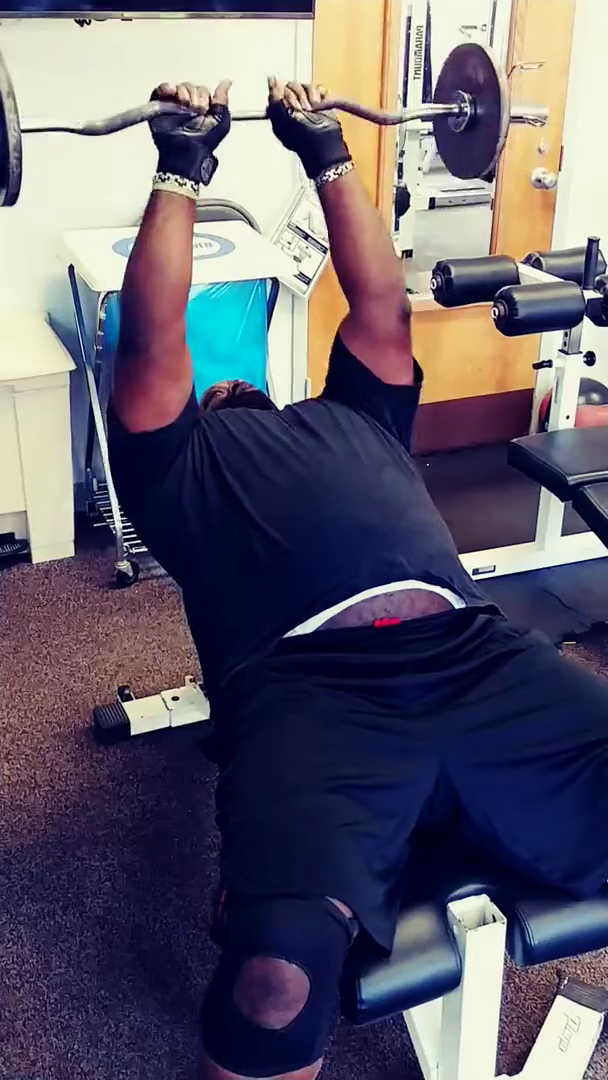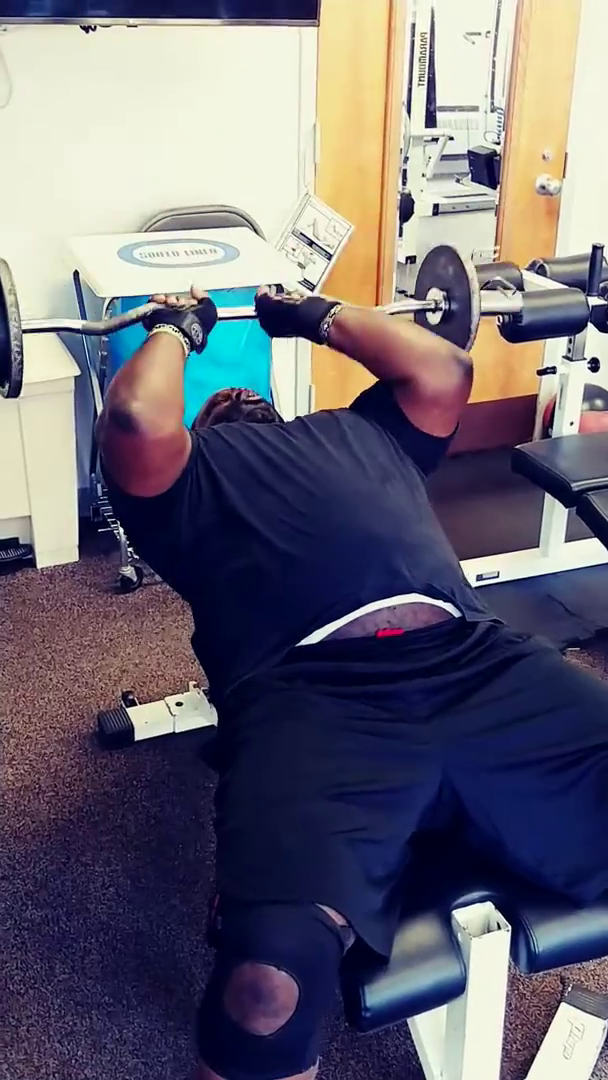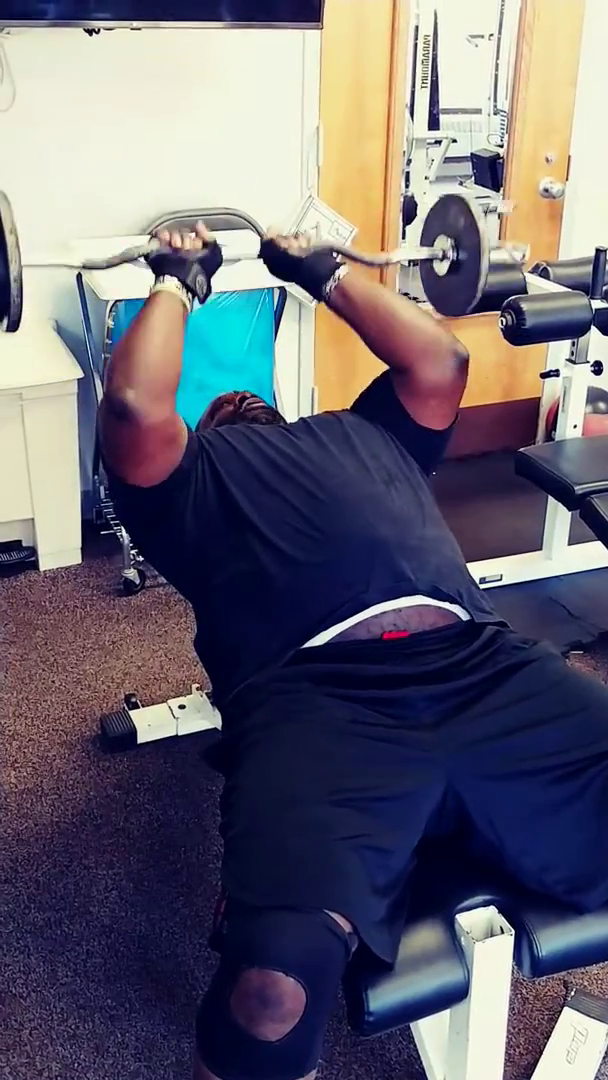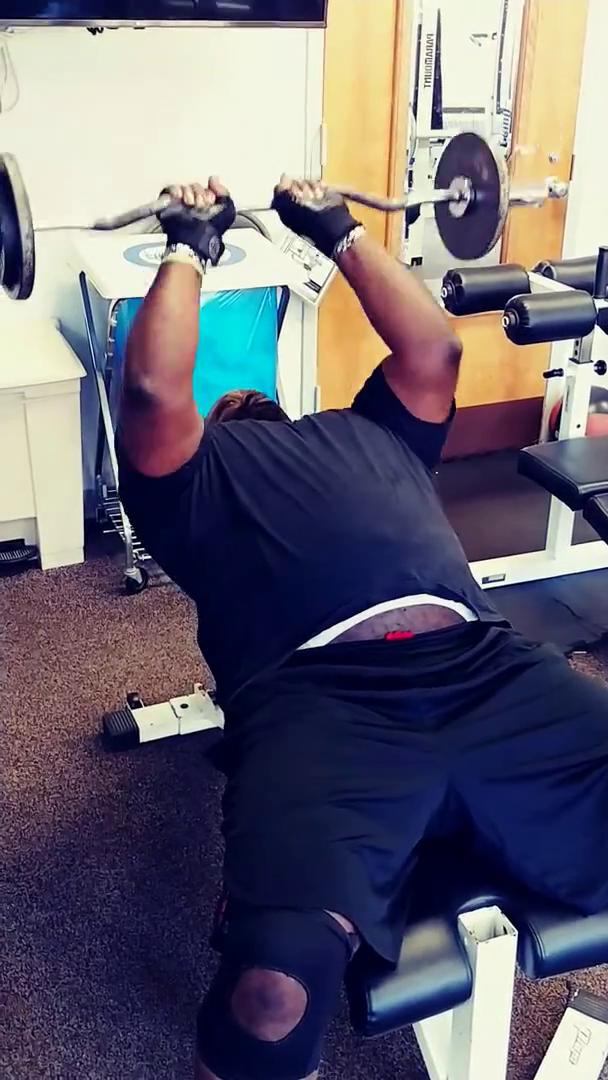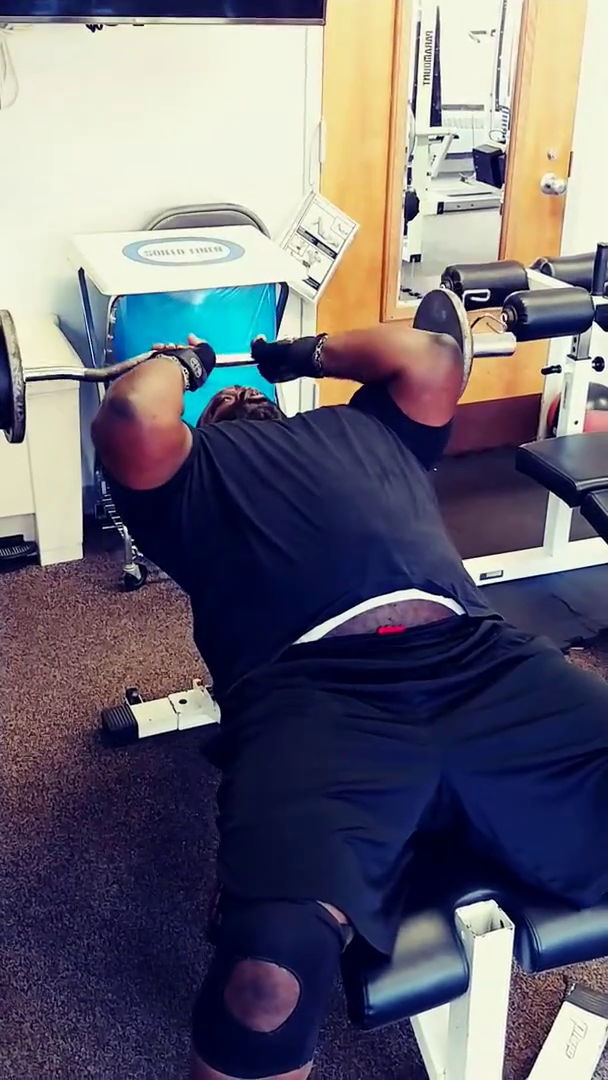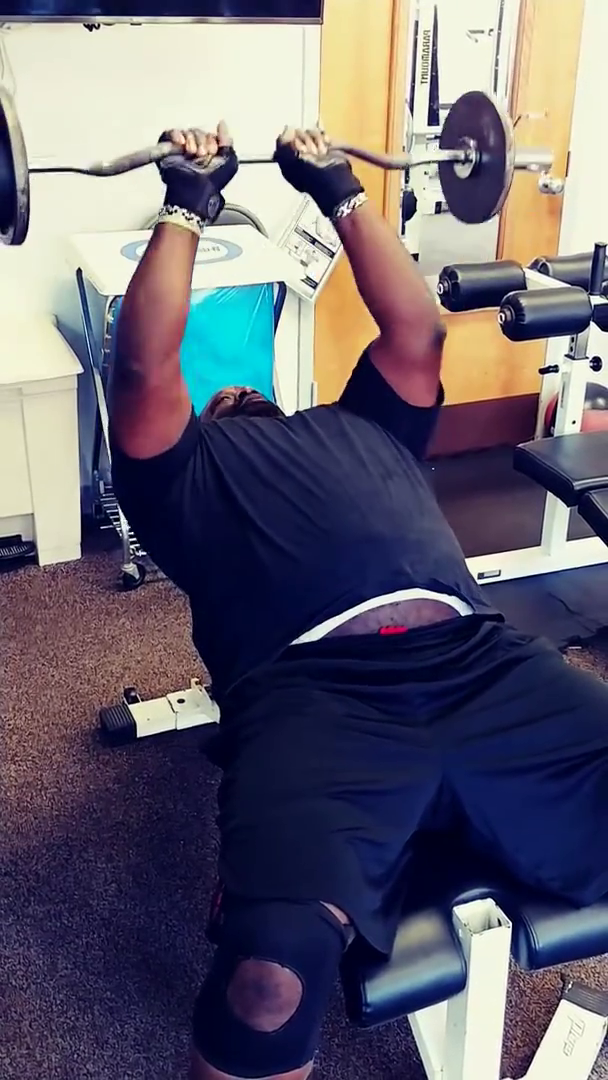
dt=0.7s
person 1, frame 1
left shoulder: (352, 421)
right shoulder: (183, 463)
left elbow: (381, 305)
right elbow: (152, 339)
left wrist: (327, 157)
right wrist: (182, 171)
left hip: (476, 654)
right hip: (307, 689)
right knee: (279, 967)
person 1, frame 2
left shoulder: (355, 432)
right shoulder: (188, 472)
left elbow: (444, 371)
right elbow: (135, 422)
left wrist: (322, 316)
right wrist: (174, 331)
left hip: (474, 660)
right hip: (309, 695)
right knee: (270, 973)
person 1, frame 3
left shoulder: (359, 432)
right shoulder: (193, 477)
left elbow: (439, 362)
right elbow: (135, 408)
left wrist: (325, 275)
right wrist: (175, 284)
left hip: (481, 666)
right hip: (315, 700)
right knee: (274, 981)
person 1, frame 4
left shoulder: (365, 432)
right shoulder: (196, 479)
left elbow: (429, 351)
right elbow: (155, 393)
left wrist: (339, 232)
right wrist: (188, 248)
left hip: (485, 667)
right hip: (317, 700)
right knee: (275, 982)
person 1, frame 5
left shoulder: (359, 427)
right shoulder: (194, 468)
left elbow: (434, 358)
right elbow: (130, 422)
left wrist: (313, 354)
right wrist: (175, 365)
left hip: (478, 659)
right hip: (312, 691)
right knee: (268, 976)
person 1, frame 6
left shoulder: (359, 429)
right shoulder: (190, 472)
left elbow: (416, 329)
right elbow: (144, 367)
left wrist: (341, 194)
right wrist: (185, 210)
left hip: (481, 661)
right hip: (313, 692)
right knee: (271, 972)
